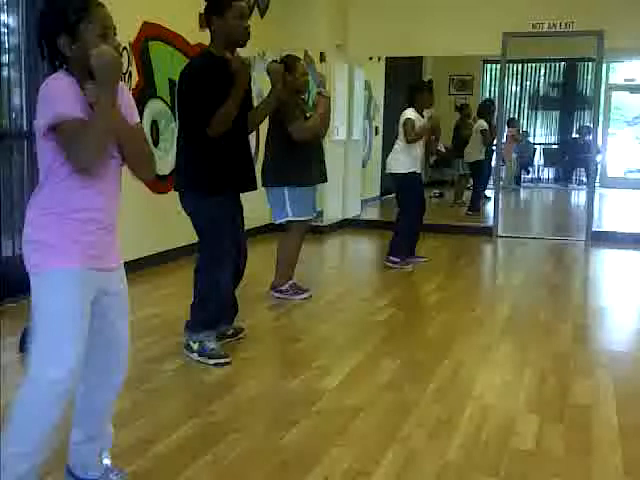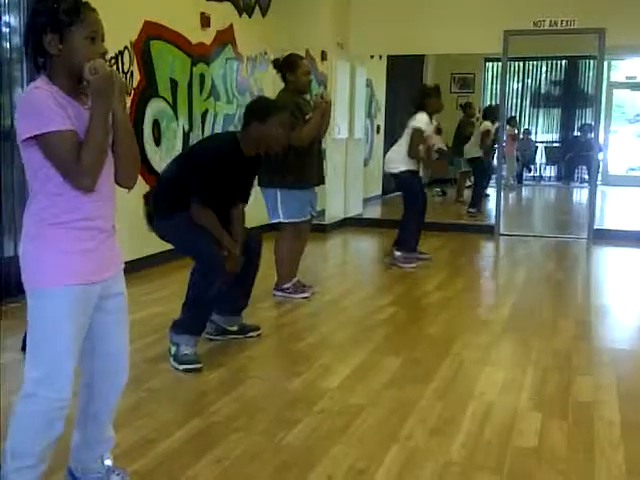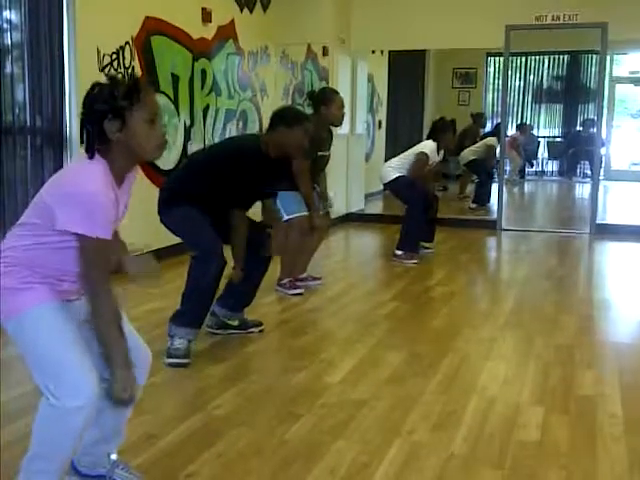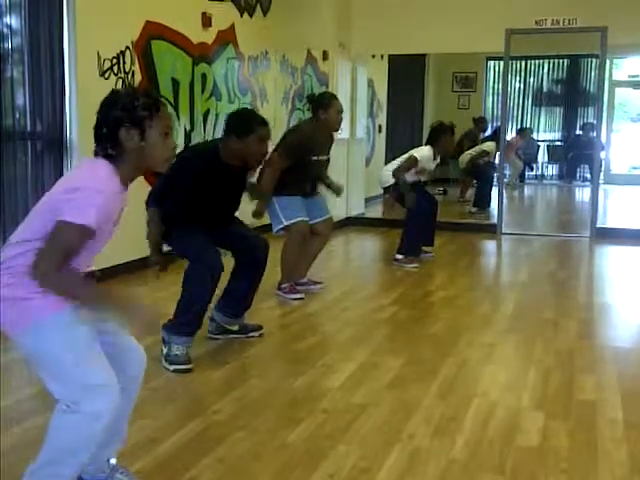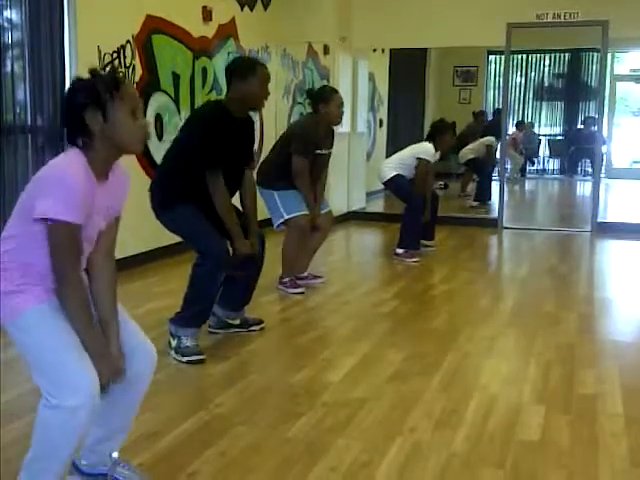
dt=1s
person 1, frame 1
left shoulder: (120, 94)
right shoulder: (58, 89)
left elbow: (146, 169)
right elbow: (88, 164)
left wrist: (112, 109)
right wrist: (103, 92)
left hip: (104, 255)
right hip: (60, 255)
left knee: (109, 364)
right knee: (56, 373)
person 1, frame 2
left shoulder: (94, 98)
right shoulder: (39, 100)
left elbow: (127, 176)
right elbow: (83, 176)
left wrist: (117, 104)
right wrist: (101, 104)
left hip: (105, 262)
right hip: (59, 267)
left knee: (111, 369)
right knee: (53, 385)
person 1, frame 3
left shoulder: (122, 173)
right shoulder: (91, 188)
right elbow: (98, 290)
left wrist: (124, 254)
right wrist: (119, 369)
left hip: (69, 285)
left knee: (137, 361)
right knee: (78, 390)
person 1, frame 4
left shoulder: (102, 172)
right shoulder: (100, 190)
right elbow: (44, 268)
right wrist: (122, 305)
left hip: (59, 288)
left knee: (129, 363)
right knee: (97, 396)
person 1, frame 5
left shoulder: (117, 177)
right shoulder: (67, 178)
left elbow: (101, 262)
right elbow: (67, 276)
left wrist: (112, 341)
right wrist: (97, 354)
left hip: (65, 285)
left knee: (138, 359)
right knee: (78, 389)
person 2, frame 1
left shoulder: (235, 68)
right shoulder: (199, 71)
left elbow: (245, 125)
right elbow: (212, 128)
left wrist: (275, 92)
right wrist: (239, 88)
left hip: (226, 179)
right hip: (202, 182)
left knee: (235, 253)
right knee: (218, 256)
left ankle: (219, 321)
right ankle: (199, 334)
person 2, frame 2
left shoulder: (252, 158)
right shoulder: (217, 153)
left elbow: (237, 205)
right elbow: (199, 207)
left wrist: (237, 247)
right wrist: (229, 246)
left hip: (207, 208)
right hip: (169, 210)
left knee: (250, 246)
right knee: (212, 260)
left ankle: (224, 319)
right ankle: (182, 339)
person 2, frame 3
left shoulder: (276, 161)
right shoulder: (249, 154)
left elbow: (267, 203)
right elbow: (238, 213)
left wrist: (272, 225)
right wrist: (238, 264)
left hip: (214, 204)
right hip: (179, 201)
left knee: (262, 243)
right knee: (211, 252)
left ankle: (225, 314)
right ankle: (181, 333)
person 2, frame 4
left shoulder: (244, 160)
right shoulder: (198, 162)
right elbow: (157, 210)
right wrist: (157, 253)
left hip: (213, 215)
right hip: (174, 216)
left knee: (256, 248)
right knee: (208, 262)
left ankle: (226, 320)
right ankle: (176, 339)
person 2, frame 5
left shoulder: (245, 123)
right shoulder: (208, 120)
left elbow: (246, 177)
right elbow: (216, 183)
left wrist: (252, 231)
right wrist: (238, 237)
left hip: (206, 195)
right hip: (174, 196)
left knee: (255, 242)
right knee: (215, 251)
left ankle: (226, 313)
right ankle: (183, 330)
person 3, frame 1
left shoulder: (300, 102)
right shoulder: (284, 102)
left elbow: (320, 134)
right elbow: (301, 133)
left wrist: (325, 108)
right wrist: (321, 111)
left hip: (303, 176)
right hip: (286, 178)
left knee: (300, 228)
right knee: (295, 228)
left ankle: (287, 281)
right ankle: (279, 285)
person 3, frame 2
left shoulder: (302, 101)
right shoulder: (285, 103)
left elbow: (316, 134)
right elbow: (298, 139)
left wrist: (324, 114)
right wrist: (319, 115)
left hip: (303, 177)
right hip: (284, 178)
left knee: (303, 227)
right knee: (290, 229)
left ankle: (292, 279)
right ankle: (282, 284)
person 3, frame 3
left shoulder: (325, 132)
left elbow: (318, 168)
left wrist: (323, 197)
right wrist: (310, 206)
left hip: (297, 183)
right hip: (278, 182)
left knee: (321, 223)
right knee: (299, 224)
left ankle: (299, 273)
right ankle: (284, 280)
person 3, frame 4
left shoulder: (327, 138)
right shoulder: (302, 135)
right elbow: (274, 167)
left wrist: (330, 184)
right wrist: (263, 202)
left hip: (305, 190)
right hip: (281, 189)
left knee: (323, 228)
right knee: (299, 231)
left ankle: (299, 278)
right ankle: (284, 284)
person 3, frame 5
left shoulder: (328, 132)
right shoulder: (304, 130)
left elbow: (322, 170)
right elbow: (299, 172)
left wrist: (318, 203)
right wrist: (310, 205)
left hip: (302, 183)
right hip: (276, 181)
left knee: (324, 222)
right knee: (300, 224)
left ankle: (300, 273)
right ankle: (285, 278)
person 4, frame 1
left shoulder: (424, 117)
right shoulder: (409, 114)
left elbow: (425, 149)
right elbow: (410, 138)
left wrist: (432, 132)
right wrist: (428, 127)
left hip: (413, 169)
right hip: (402, 168)
left knee: (418, 209)
right knee: (407, 211)
left ankle: (408, 253)
right ankle: (395, 255)
person 4, frame 2
left shoulder: (429, 121)
right shoulder: (421, 121)
left elbow: (426, 150)
right elbow: (412, 152)
left hip: (408, 166)
right hip: (398, 165)
left knee: (419, 205)
right knee: (415, 205)
left ankle: (410, 249)
right ankle: (400, 251)
person 4, frame 3
left shoulder: (439, 151)
right shoulder: (429, 148)
left elbow: (428, 177)
right elbow: (413, 173)
right wrist: (426, 187)
left hip: (405, 175)
right hip: (392, 174)
left knee: (430, 201)
right knee: (416, 203)
left ankle: (421, 242)
right ankle: (403, 251)
person 4, frame 4
left shoulder: (436, 155)
right shoulder: (425, 153)
left elbow: (421, 175)
right elbow: (397, 171)
right wrist: (407, 194)
left hip: (407, 179)
right hip: (391, 177)
left knee: (430, 204)
right knee: (418, 207)
left ankle: (421, 246)
right ankle: (403, 255)
person 4, frame 5
left shoulder: (434, 150)
right shoulder: (428, 150)
left elbow: (428, 180)
right elbow: (419, 180)
left wrist: (427, 209)
right wrist: (423, 208)
left hip: (404, 174)
right hip: (390, 173)
left knee: (432, 199)
right knee: (416, 203)
left ankle: (423, 239)
right ankle: (403, 249)
